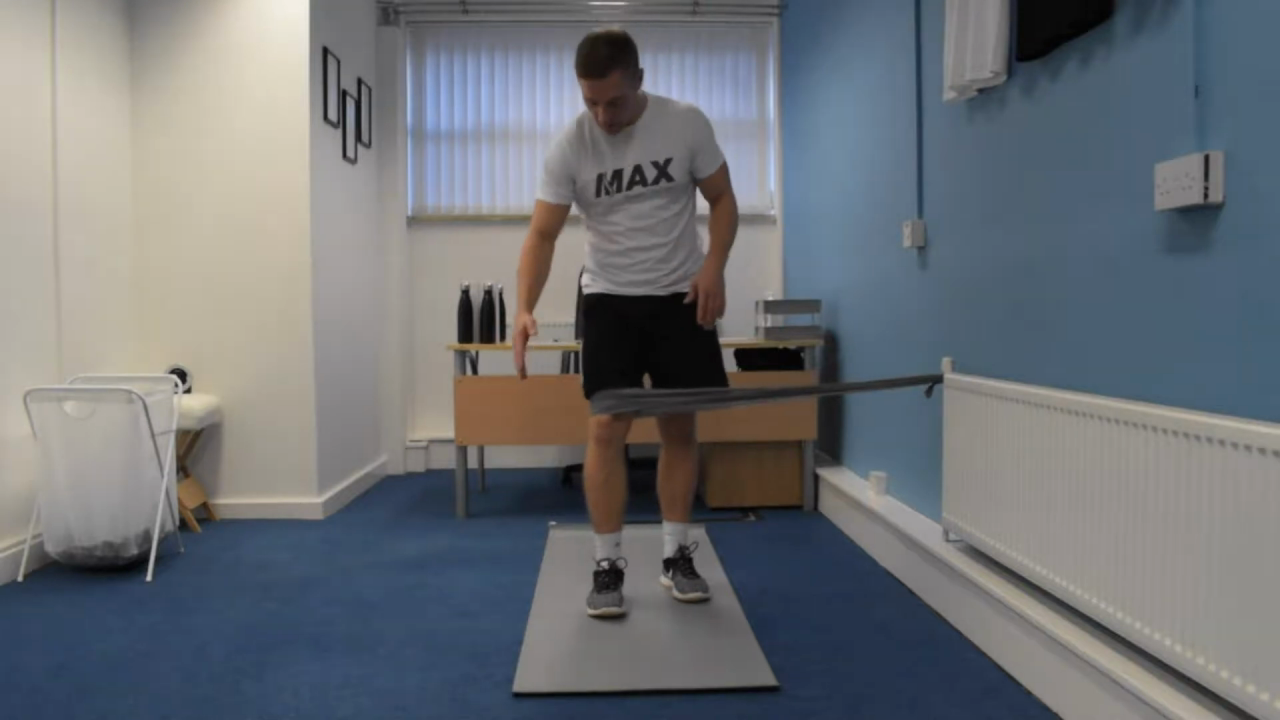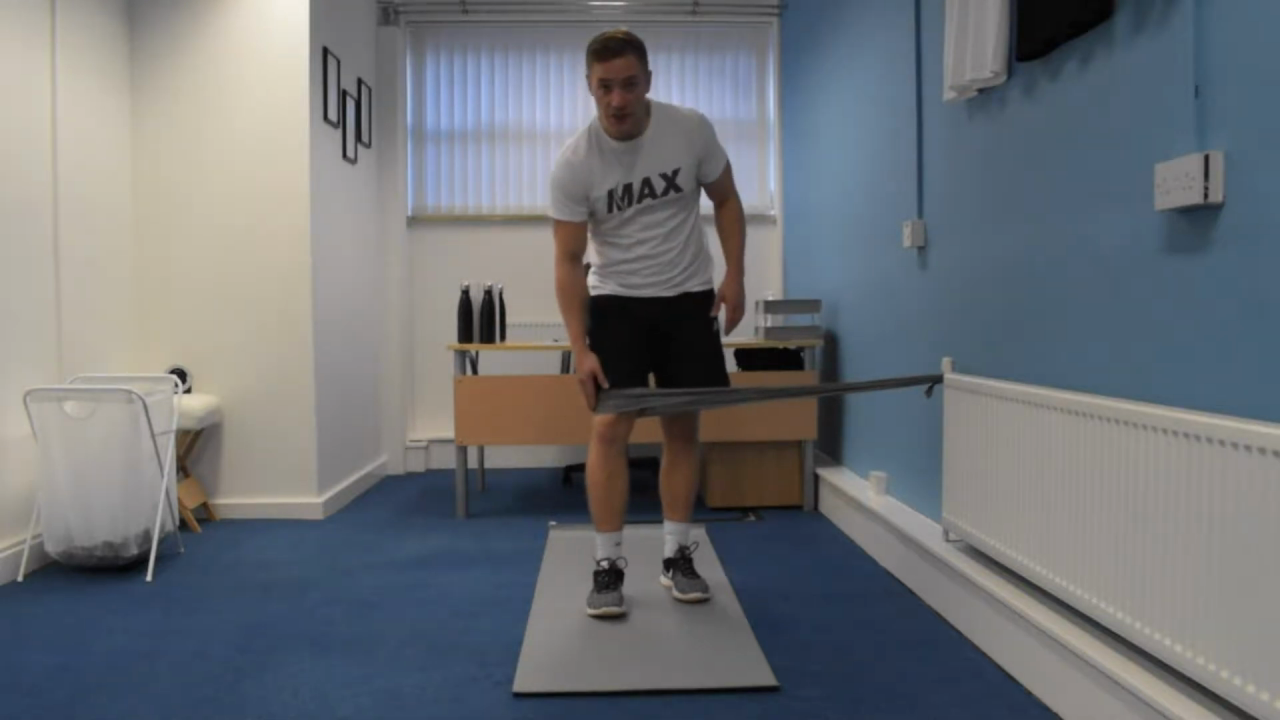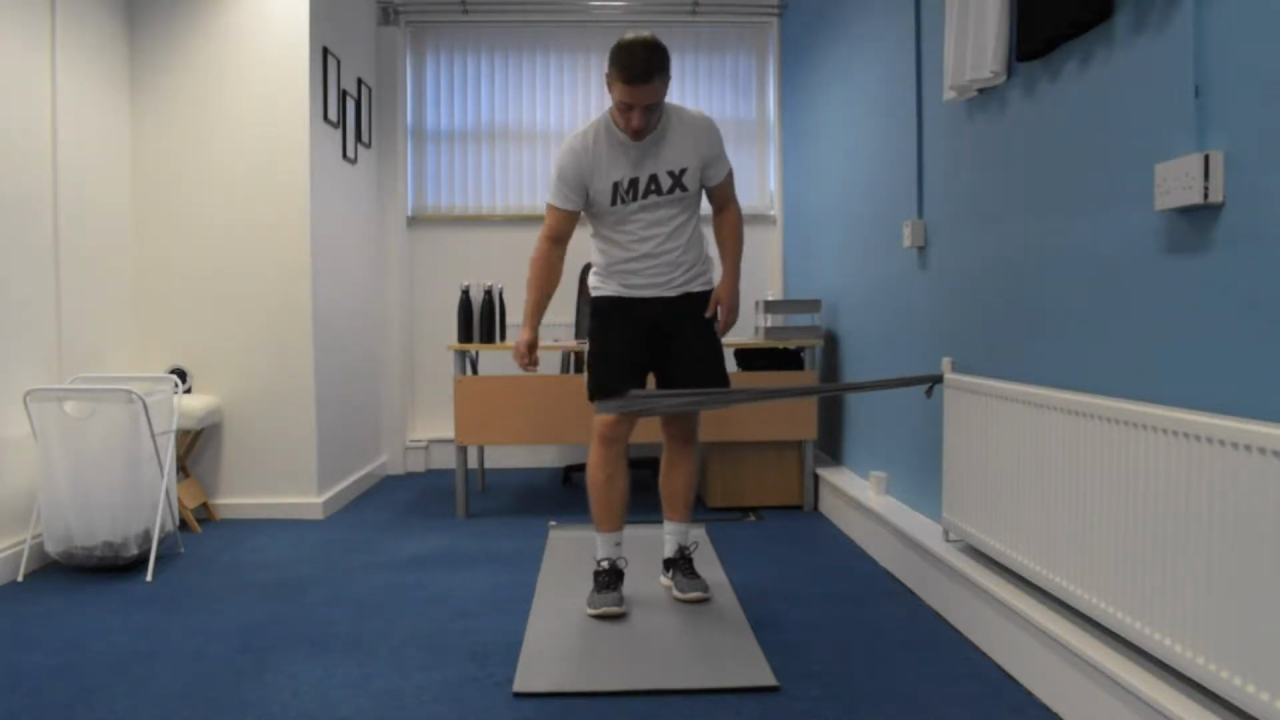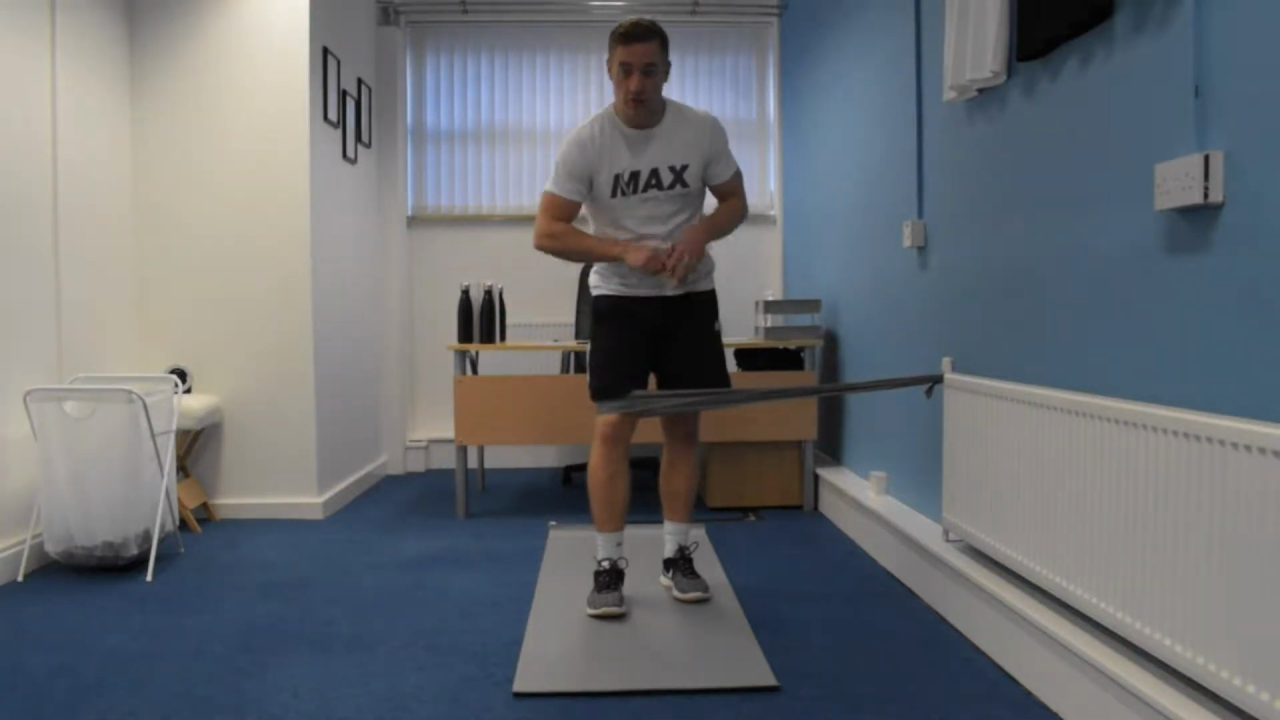
dt=1s
person 1, frame 1
left shoulder: (687, 123)
right shoulder: (569, 147)
left elbow: (722, 200)
right elbow: (543, 234)
left wrist: (714, 265)
right wrist: (525, 308)
left hip: (681, 298)
right hip: (610, 300)
left knee: (679, 428)
right knee: (606, 427)
left ankle: (676, 556)
right ankle: (607, 565)
person 1, frame 2
left shoulder: (691, 129)
right shoulder: (574, 163)
left elbow: (726, 200)
right elbow: (569, 259)
left wrist: (734, 275)
right wrist: (580, 348)
left hip: (689, 298)
right hip: (617, 302)
left knee: (682, 427)
right knee: (610, 427)
left ankle: (677, 556)
right ankle: (608, 565)
person 1, frame 3
left shoulder: (700, 131)
right shoulder: (581, 151)
left elbow: (726, 206)
right elbow: (552, 241)
left wrist: (730, 277)
right wrist: (531, 324)
left hip: (689, 300)
right hip: (619, 302)
left knee: (682, 427)
right knee: (610, 428)
left ankle: (677, 555)
right ankle: (607, 566)
person 1, frame 4
left shoulder: (703, 130)
right shoulder: (585, 142)
left elbow: (735, 201)
right elbow: (547, 232)
left wrist: (700, 232)
right wrist: (623, 249)
left hip: (690, 298)
right hip: (619, 301)
left knee: (683, 428)
right knee: (613, 429)
left ankle: (677, 556)
right ankle: (608, 566)
